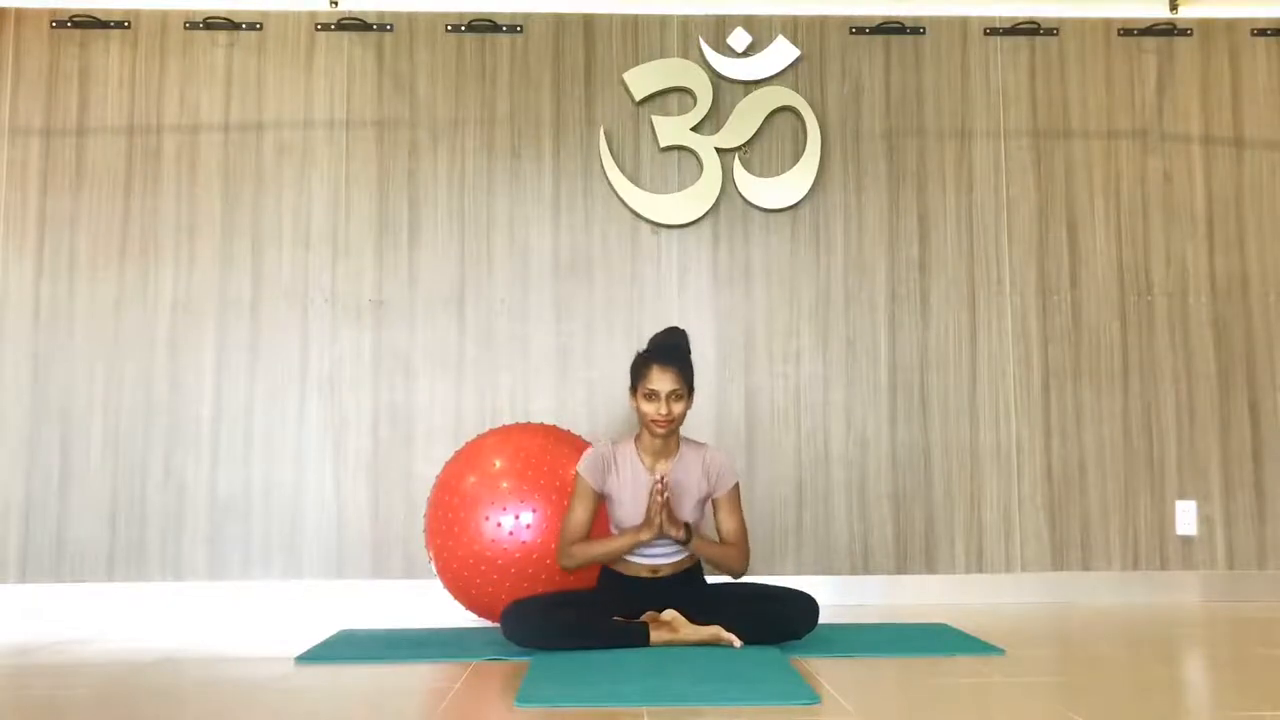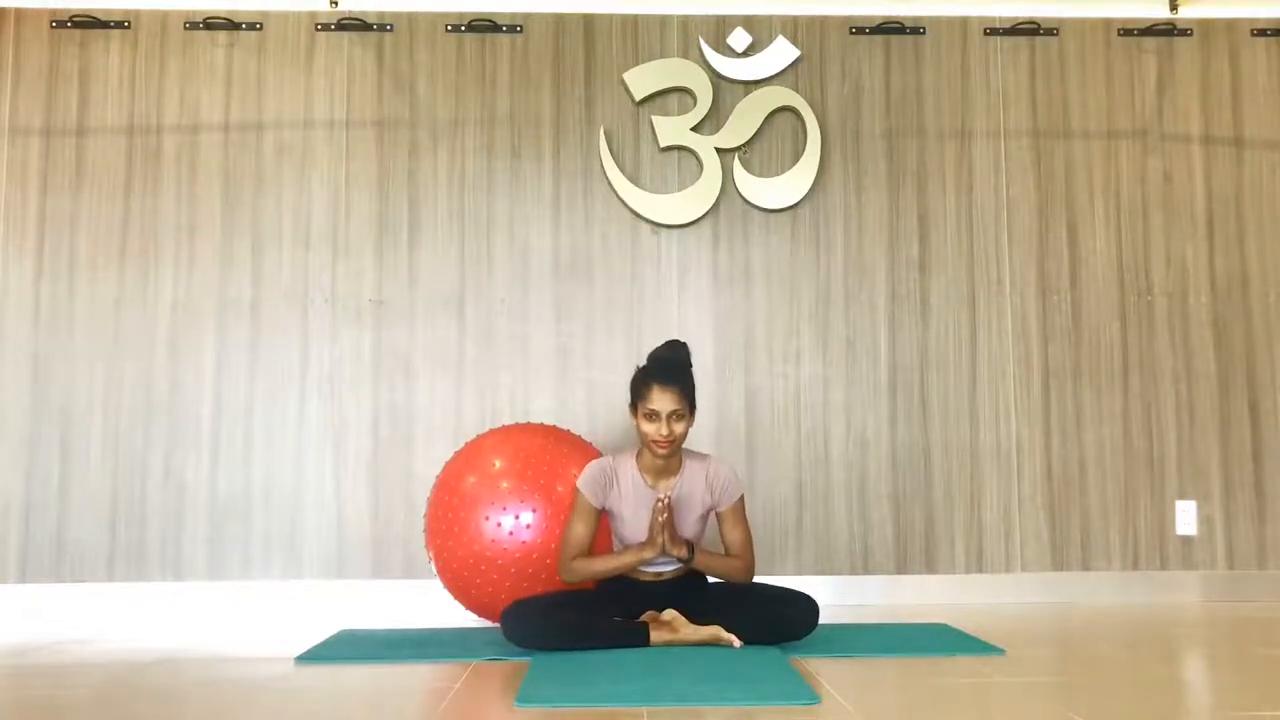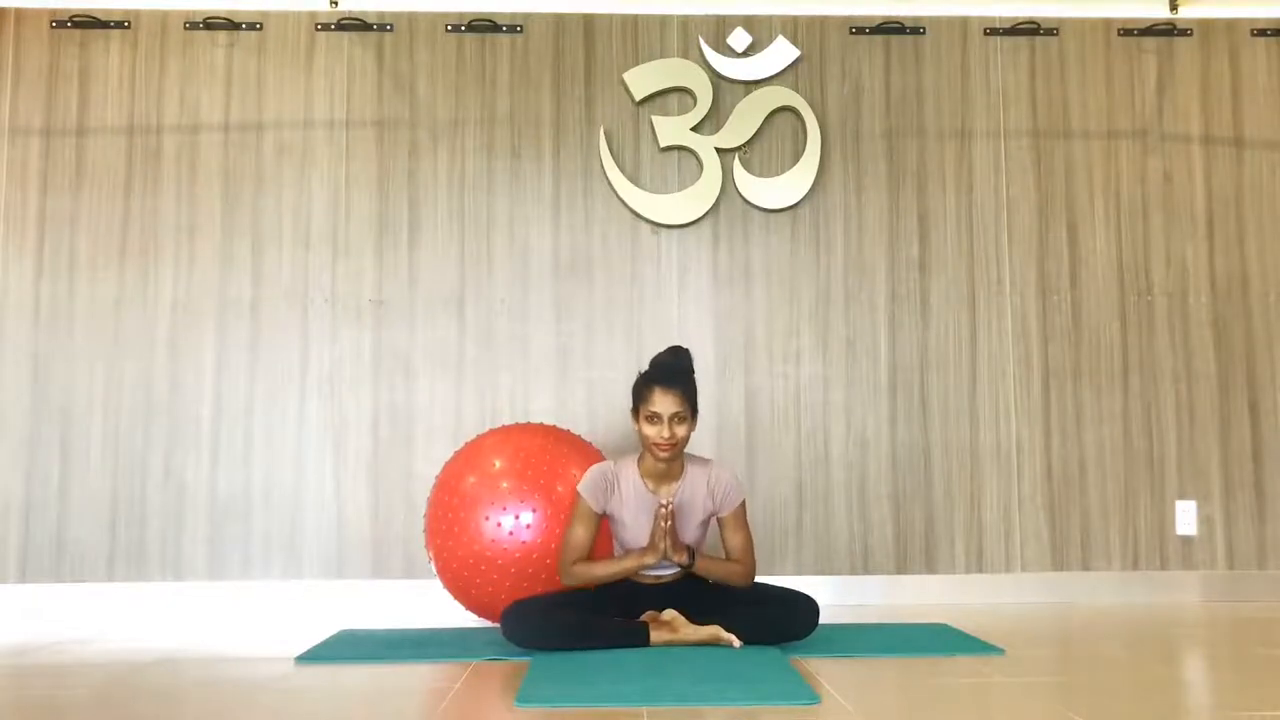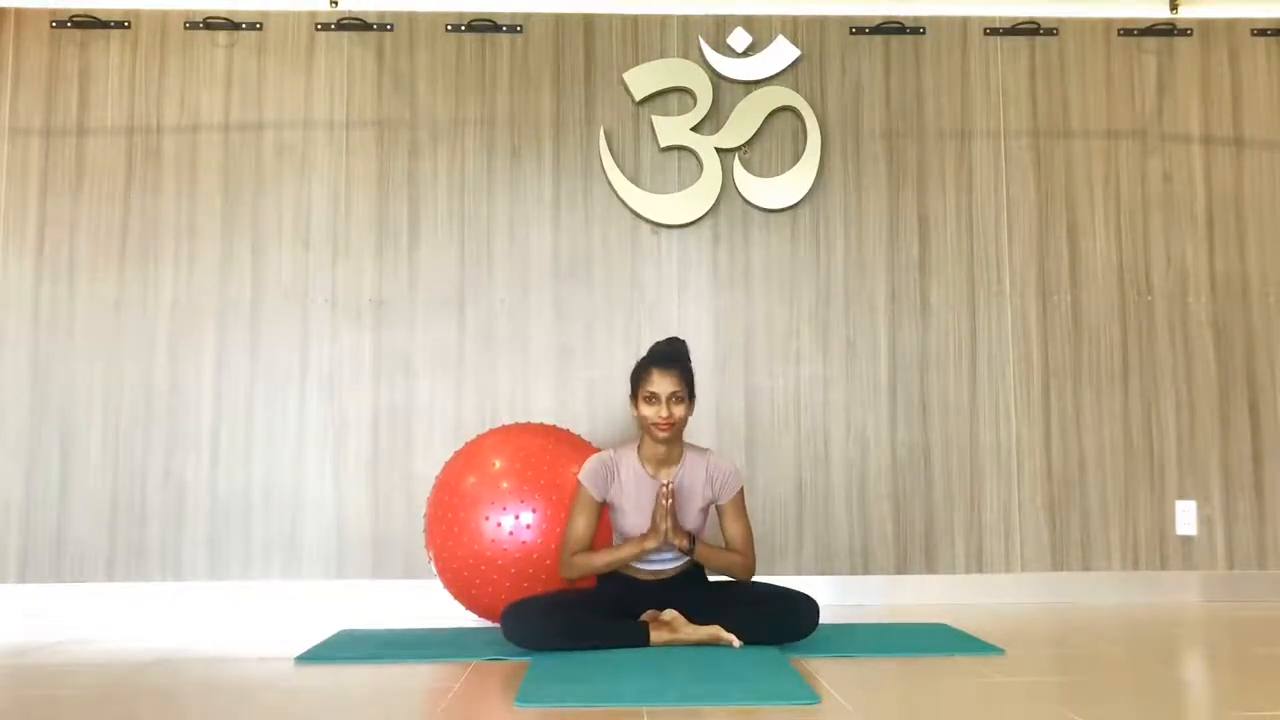
dt=0.3s
person 1, frame 1
left shoulder: (712, 463)
right shoulder: (601, 459)
left elbow: (738, 563)
right elbow: (568, 555)
left wrist: (680, 530)
right wrist: (643, 531)
left hip: (687, 591)
right hip: (618, 591)
left knee: (801, 609)
right knee: (519, 620)
left ankle: (633, 628)
right ankle: (671, 632)
person 1, frame 2
left shoulder: (717, 476)
right shoulder: (602, 474)
left elbow: (744, 569)
right elbow: (569, 568)
left wrist: (682, 549)
right wrist: (645, 550)
left hip: (689, 593)
right hip: (621, 594)
left knee: (801, 611)
right knee: (518, 621)
left ankle: (640, 628)
right ankle: (666, 633)
person 1, frame 3
left shoulder: (719, 481)
right shoulder: (603, 478)
left elbow: (744, 573)
right elbow: (570, 571)
left wrist: (683, 555)
right wrist: (646, 555)
left hip: (690, 594)
right hip: (621, 595)
left knee: (801, 611)
right knee: (518, 621)
left ankle: (643, 628)
right ankle: (668, 632)
person 1, frame 4
left shoulder: (716, 470)
right shoulder: (604, 467)
left elbow: (744, 566)
right elbow: (571, 565)
left wrist: (683, 539)
right wrist: (649, 540)
left hip: (689, 591)
right hip: (621, 593)
left knee: (802, 612)
right knee: (518, 620)
right ankle: (667, 633)
